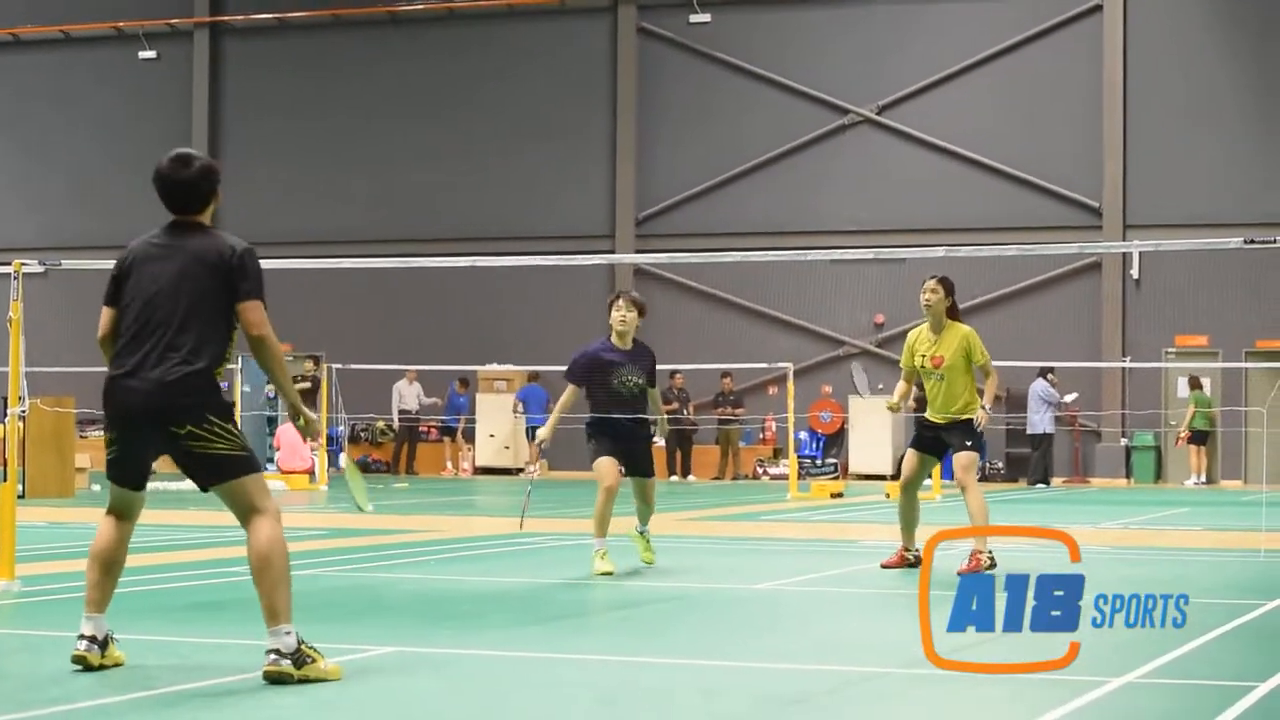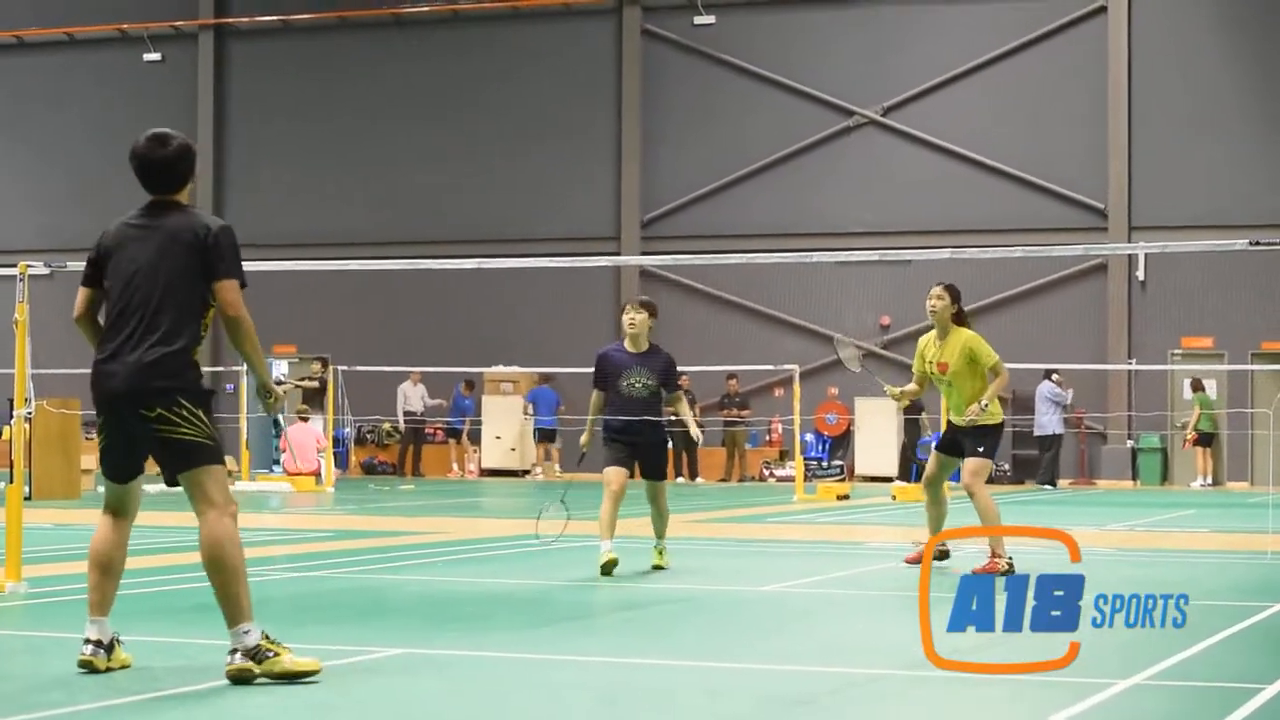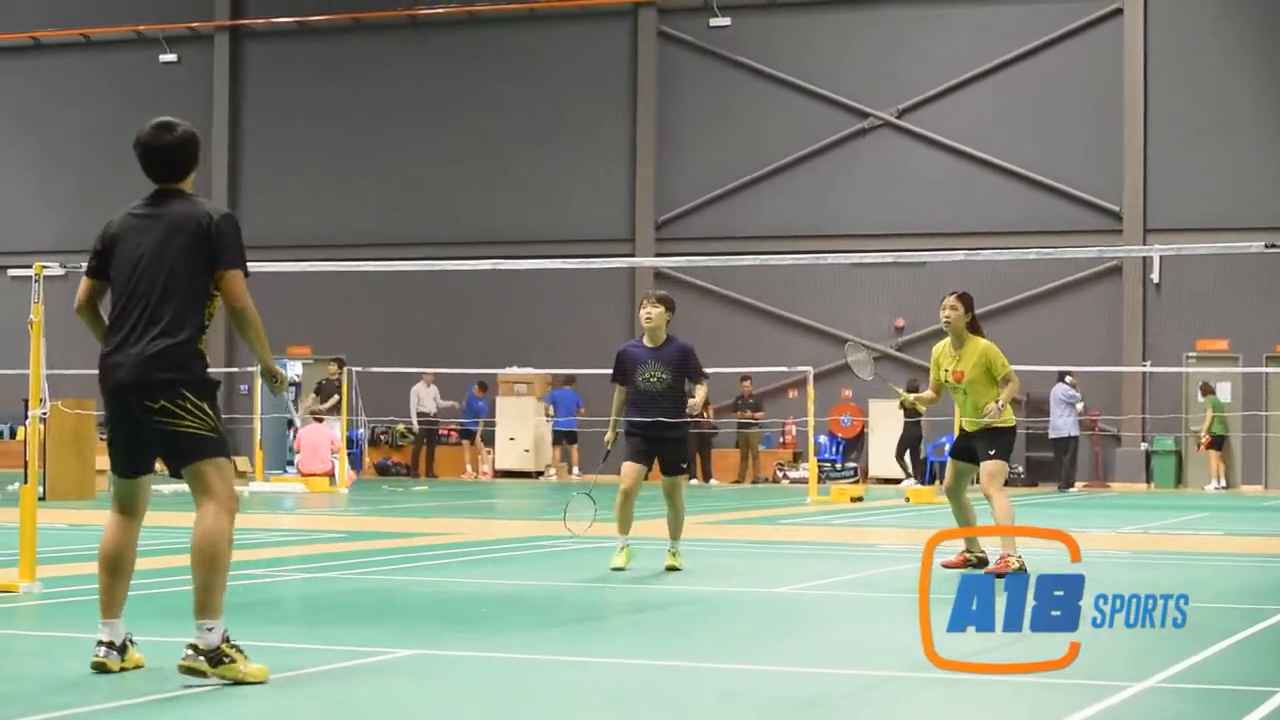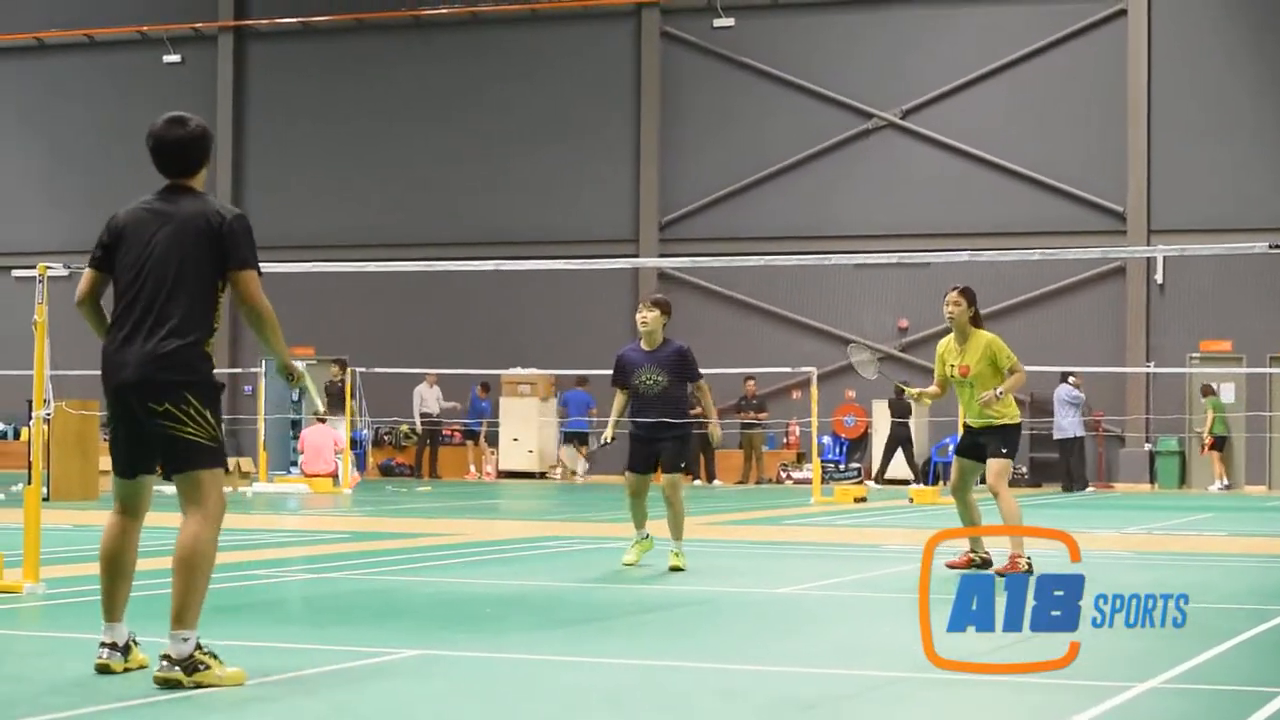
dt=0.2s
person 1, frame 1
left shoulder: (134, 253)
right shoulder: (233, 253)
left elbow: (104, 335)
right elbow: (257, 333)
right wrist: (295, 403)
left hip: (124, 399)
right hip: (188, 400)
left knee: (120, 511)
right knee: (261, 512)
left ankle: (91, 636)
right ankle: (284, 647)
person 1, frame 2
left shoulder: (113, 235)
right shoulder: (210, 232)
left elbow: (82, 314)
right elbow: (232, 312)
right wrist: (265, 380)
left hip: (110, 384)
right hip: (168, 384)
left knee: (117, 507)
right knee: (216, 507)
left ankle: (97, 639)
right ankle: (248, 645)
person 1, frame 3
left shoulder: (118, 225)
right shoulder: (213, 220)
left elbow: (84, 303)
right elbow: (236, 301)
right wrist: (267, 362)
left hip: (118, 376)
right hip: (174, 374)
left knee: (127, 505)
right knee: (218, 498)
left ankle: (110, 641)
right ankle: (208, 642)
person 1, frame 4
left shoulder: (124, 218)
right shoulder: (224, 220)
left elbow: (85, 297)
right elbow: (252, 300)
right wrist: (285, 359)
left hip: (121, 376)
right hip: (179, 375)
left knee: (127, 506)
right knee: (203, 507)
left ankle: (114, 642)
right ankle: (181, 653)
person 2, frame 1
left shoulder: (964, 334)
right shoulder: (914, 337)
left elbow: (991, 374)
right elbow: (906, 379)
left wrist: (984, 407)
right wrist: (896, 399)
left hip: (965, 420)
right hip: (932, 420)
left knee: (965, 479)
right knee: (907, 482)
left ankle: (982, 554)
right ankle: (908, 551)
person 2, frame 2
left shoulder: (968, 340)
right shoulder: (925, 343)
left elbow: (1002, 374)
right elbow: (919, 385)
left wrist: (983, 404)
right wrist: (902, 392)
left hip: (984, 423)
right hip: (956, 422)
left knee: (972, 484)
right knee: (930, 480)
left ankle: (1001, 557)
right ankle: (936, 544)
person 2, frame 3
left shoulder: (984, 348)
right shoulder: (938, 351)
left elbow: (1013, 382)
right elbow: (934, 393)
left wrist: (999, 404)
right wrist: (917, 398)
left hip: (997, 427)
right hip: (969, 428)
left knee: (991, 487)
right knee: (952, 488)
left ankle: (1011, 557)
right ankle: (974, 552)
person 2, frame 4
left shoulder: (989, 342)
right shoulder: (944, 346)
left elbow: (1020, 373)
right elbow: (940, 388)
left wrist: (998, 392)
right wrist: (921, 393)
left hip: (1002, 423)
right hip: (973, 425)
left knee: (996, 485)
right knee: (958, 487)
left ankle: (1020, 558)
right ankle: (978, 552)
person 3, frame 1
left shoulder: (647, 354)
right shoulder: (593, 353)
right elbow: (572, 390)
left wrist: (661, 420)
right wrist: (549, 426)
left hip: (638, 434)
right hip: (604, 433)
left knee: (646, 498)
right knee: (609, 484)
left ankle: (642, 532)
right ankle: (599, 551)
person 3, frame 2
left shoulder: (663, 358)
right shoulder: (607, 356)
left elbow: (676, 396)
right elbow: (599, 395)
left wrist: (691, 423)
right wrist: (588, 430)
left hip: (653, 438)
right hip: (618, 437)
left knee: (657, 498)
right knee: (613, 488)
left ankle: (660, 547)
right ankle: (606, 551)
person 3, frame 3
left shoulder: (682, 349)
right shoulder: (626, 352)
left elbow: (701, 383)
right elbow: (621, 390)
left wrist: (698, 399)
right wrist: (612, 427)
left hip: (674, 433)
right hip: (638, 432)
left knee: (673, 495)
right knee: (627, 487)
left ankle: (674, 549)
right ankle: (622, 547)
person 3, frame 4
left shoulder: (679, 352)
right shoulder: (626, 356)
left elbow: (700, 386)
right elbow: (622, 393)
left wrist: (713, 420)
right wrist: (611, 426)
left hip: (675, 432)
right hip: (641, 434)
left knee: (671, 491)
right knee: (635, 492)
left ankle: (677, 550)
right ankle: (642, 539)
